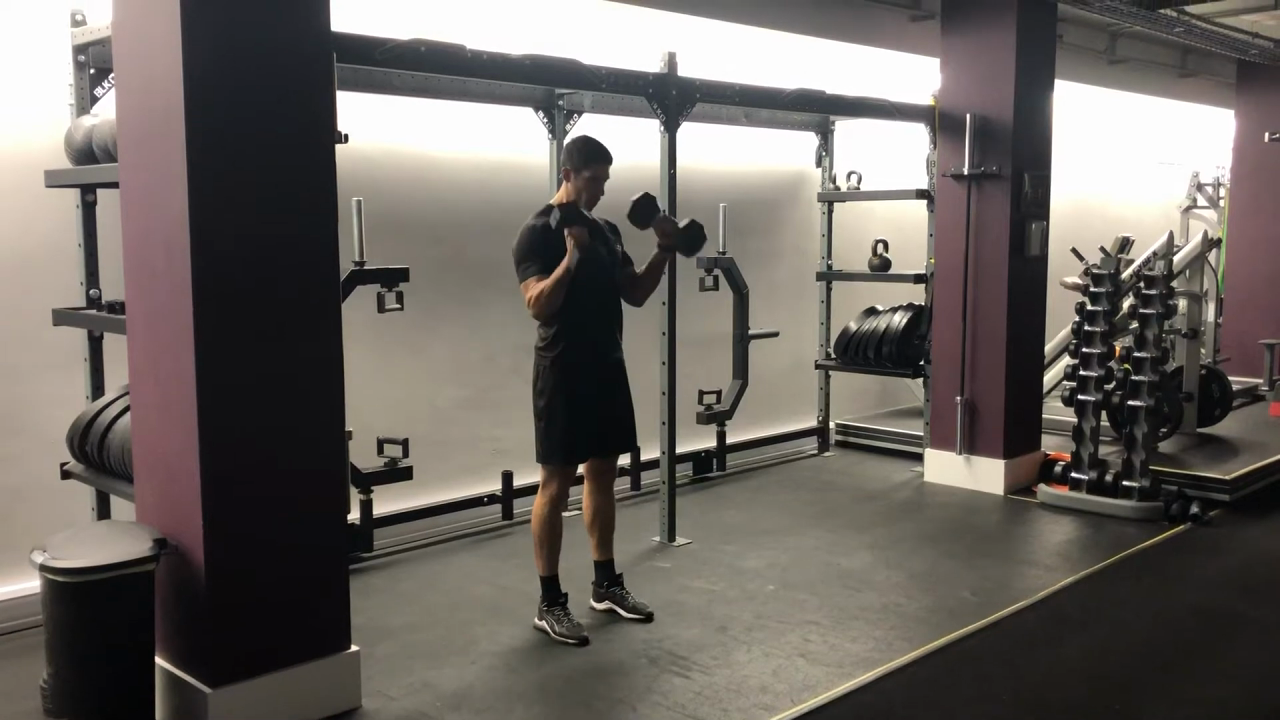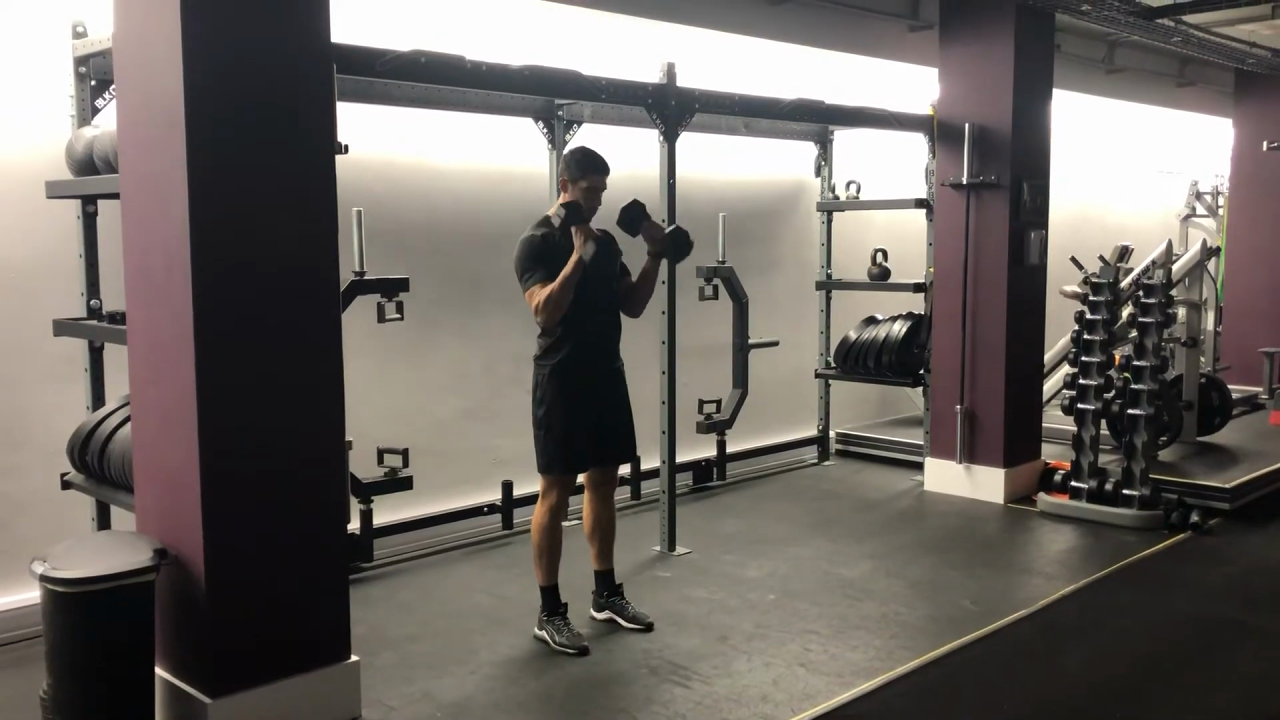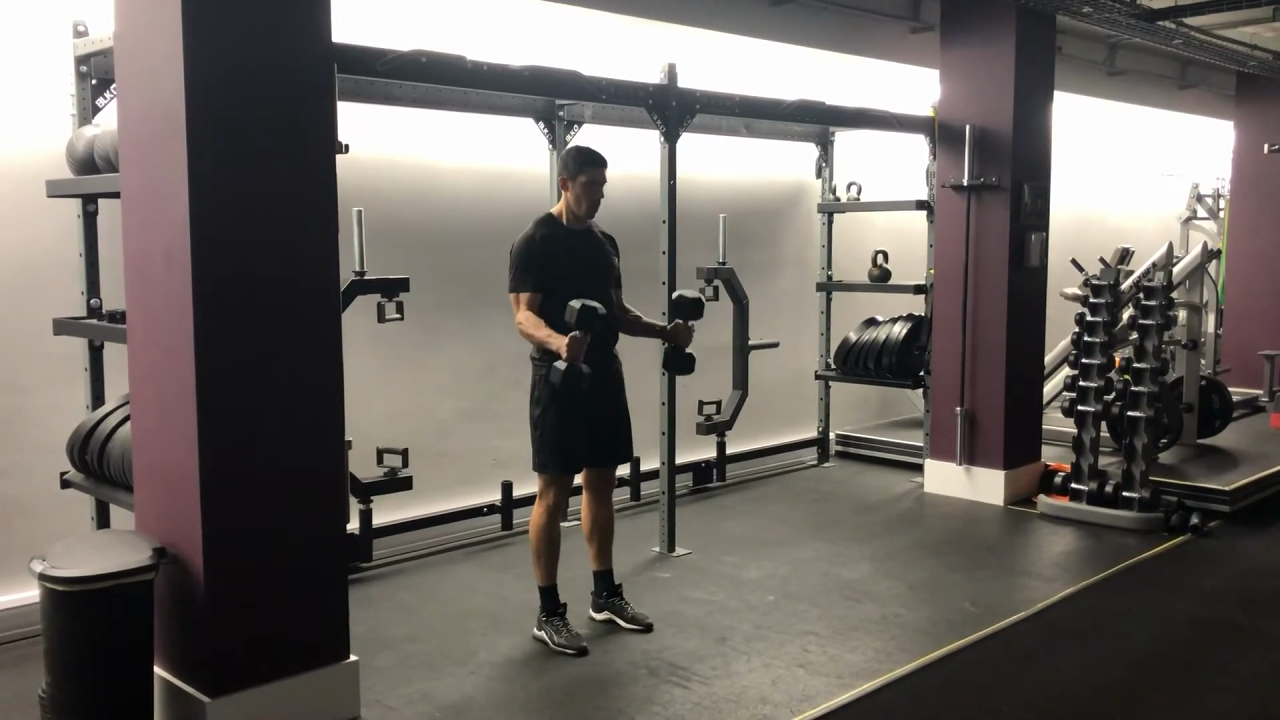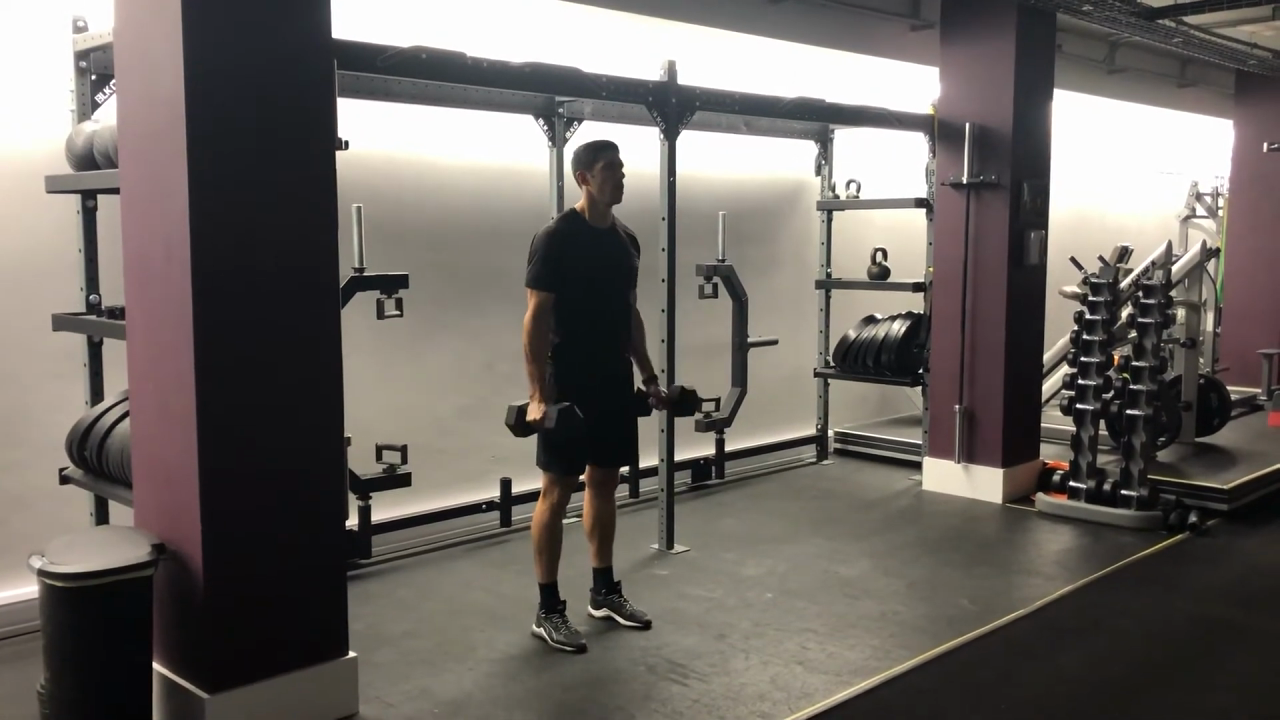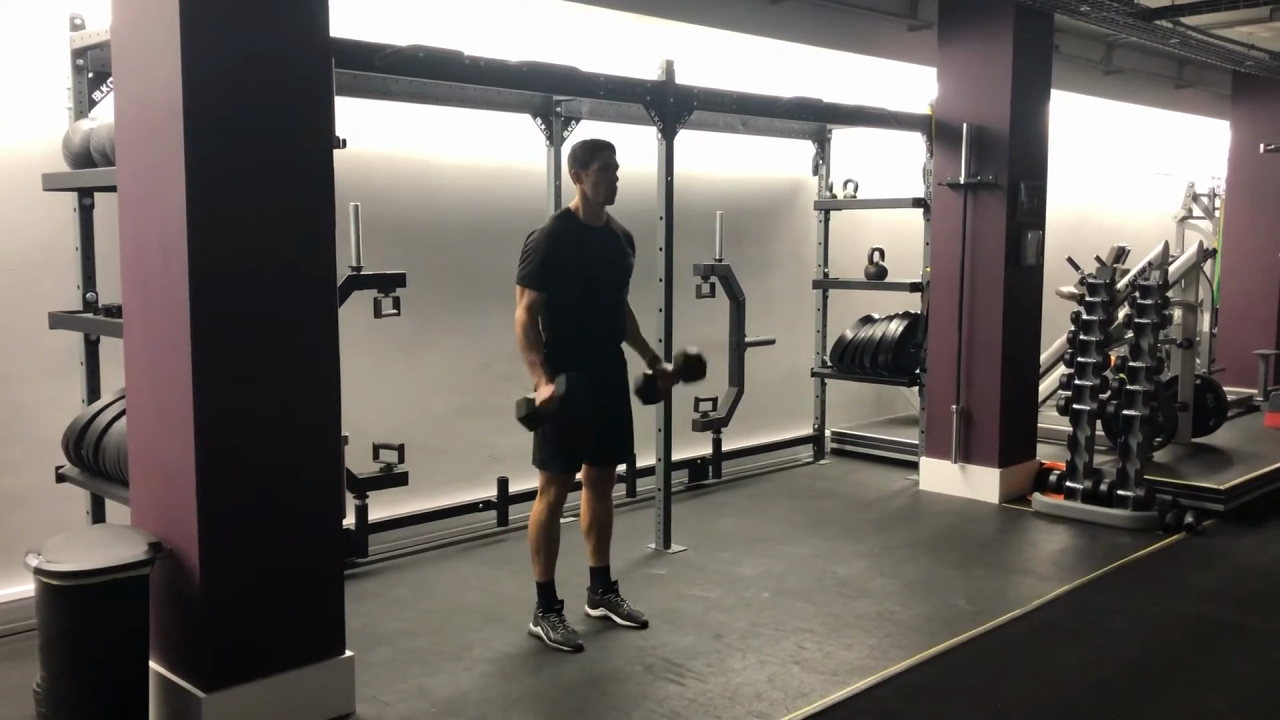
dt=1s
person 1, frame 1
left shoulder: (607, 230)
right shoulder: (539, 233)
left elbow: (635, 295)
right elbow: (538, 305)
left wrist: (662, 252)
right wrist: (572, 256)
left hip: (607, 366)
right hip: (563, 371)
left knee: (603, 474)
right knee: (556, 483)
left ankle: (606, 584)
right ankle: (549, 602)
person 1, frame 2
left shoulder: (607, 240)
right shoulder: (539, 242)
left elbow: (632, 306)
right elbow: (544, 311)
left wrist: (653, 257)
right wrist: (577, 258)
left hip: (607, 374)
right hip: (563, 380)
left knee: (603, 484)
right knee: (556, 493)
left ankle: (607, 593)
right ankle: (550, 612)
person 1, frame 3
left shoulder: (605, 242)
right shoulder: (536, 242)
right elbow: (524, 316)
left wrist: (663, 331)
right wrist: (559, 343)
left hip: (606, 375)
right hip: (560, 381)
left knee: (602, 485)
right knee: (554, 494)
left ankle: (606, 594)
right ankle: (549, 612)
person 1, frame 4
left shoulder: (626, 240)
right shoulder: (556, 238)
right elbow: (536, 317)
left wrist: (649, 377)
right wrist: (538, 394)
left hip: (615, 380)
right hip: (570, 382)
left knee: (604, 483)
right knee: (557, 492)
left ankle: (604, 591)
right ankle: (548, 610)
person 1, frame 5
left shoulder: (620, 237)
right shoulder: (550, 238)
right elbow: (525, 314)
left wrist: (651, 360)
right wrist: (542, 378)
left hip: (610, 375)
right hip: (568, 382)
left knee: (602, 481)
right knee: (554, 491)
left ankle: (601, 590)
right ankle: (546, 609)
